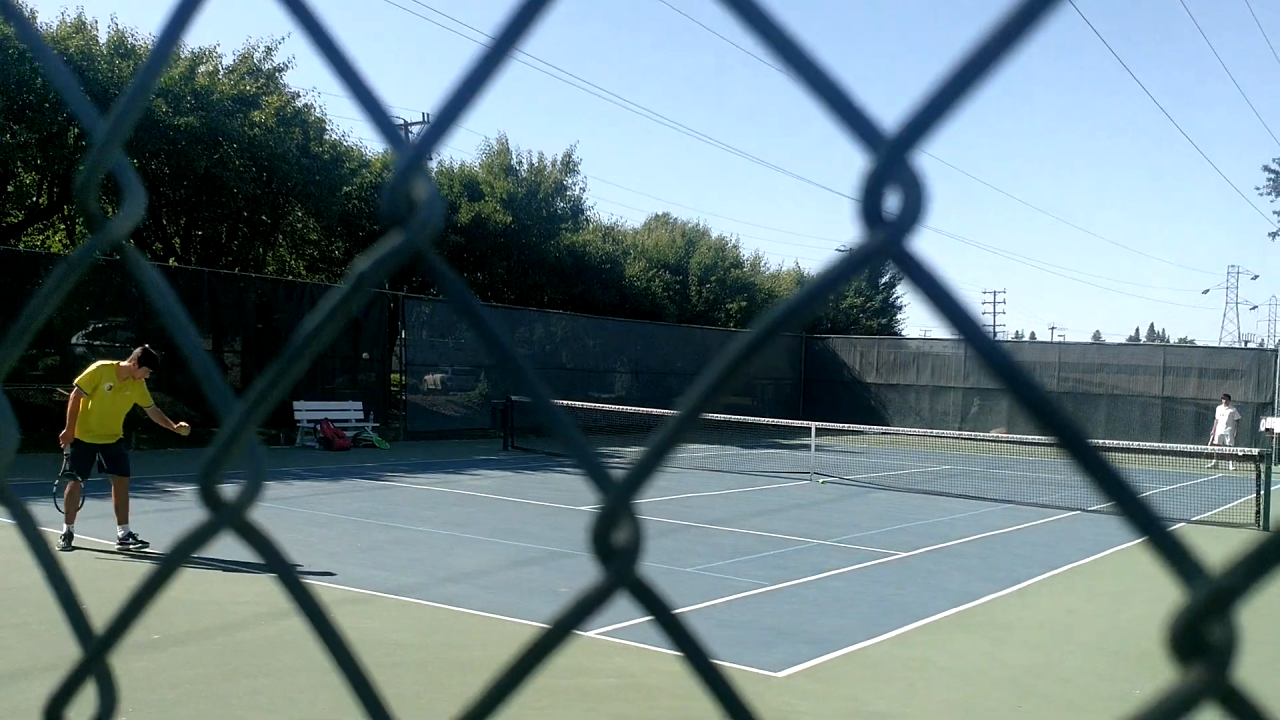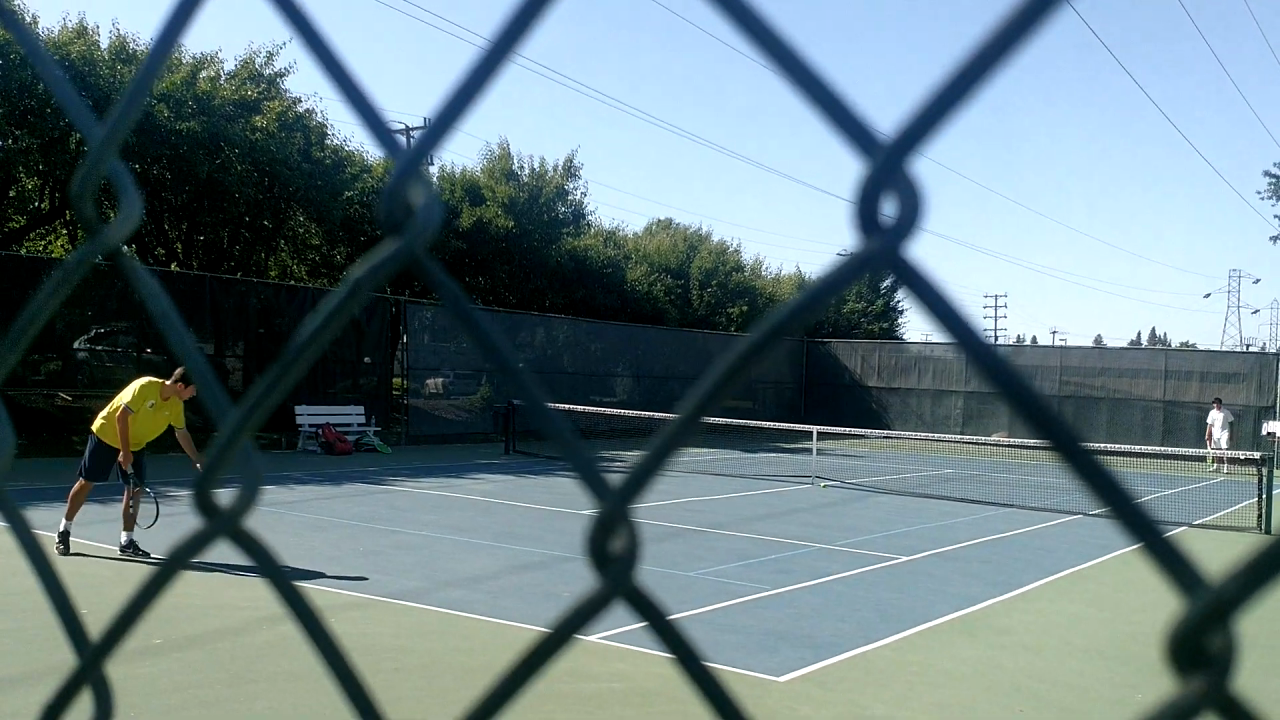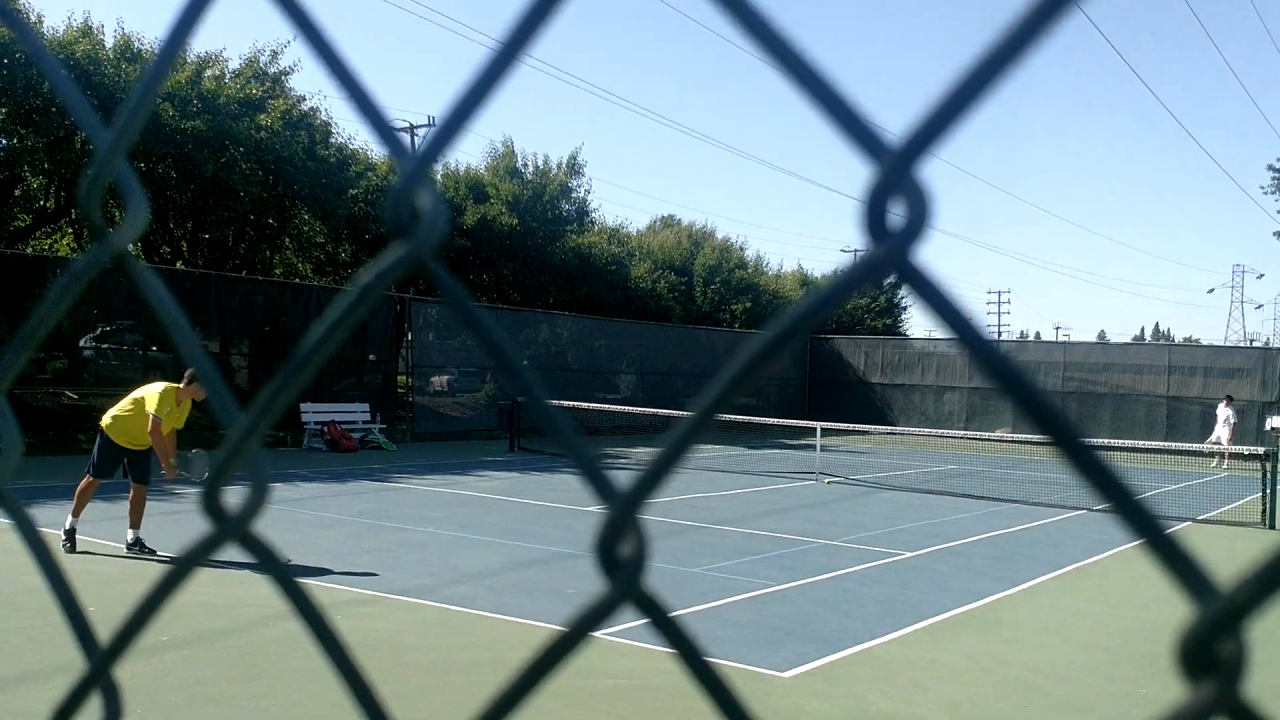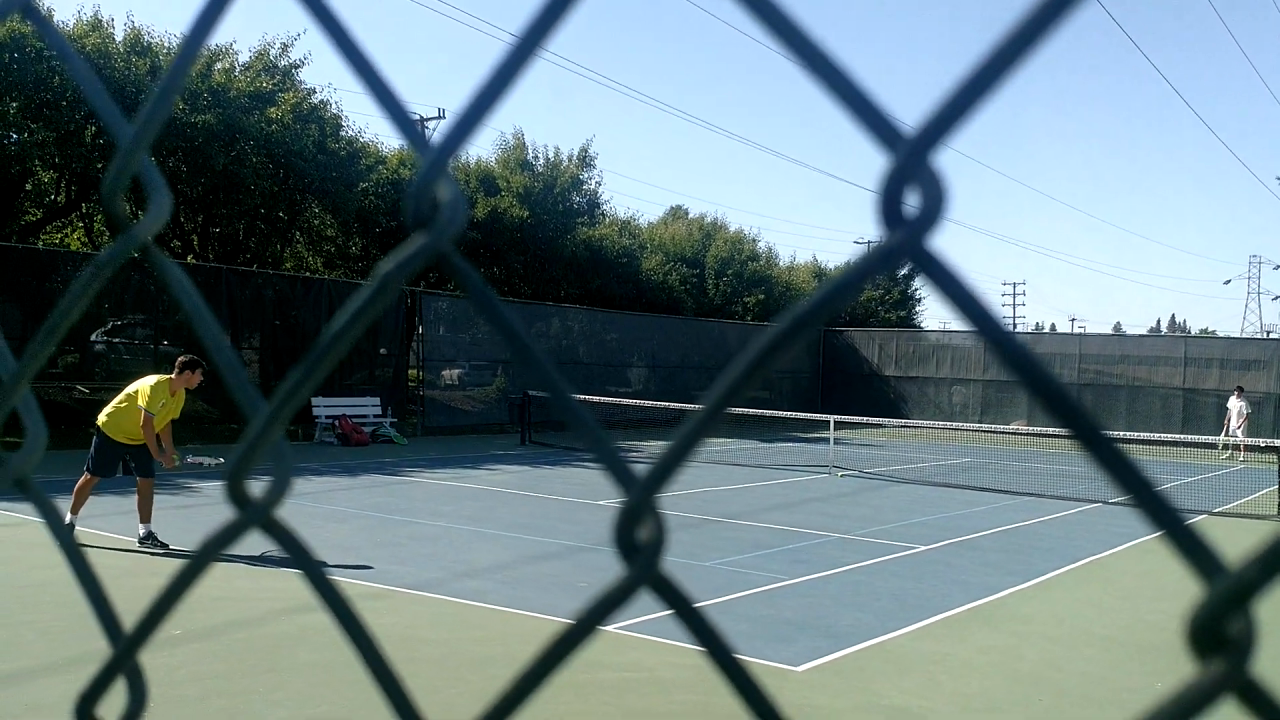
dt=0.5s
person 1, frame 1
left shoulder: (138, 385)
right shoulder: (100, 370)
left elbow: (152, 411)
right elbow: (76, 396)
left wrist: (174, 426)
right wrist: (69, 430)
left hip: (112, 438)
right hip: (82, 436)
left knee: (121, 481)
right knee: (76, 483)
left ankle: (124, 534)
right ankle: (67, 532)
person 1, frame 2
left shoulder: (176, 405)
right shoulder: (145, 386)
left elbow: (182, 433)
right elbow: (121, 416)
left wrist: (197, 460)
right wrist: (125, 451)
left hip: (135, 446)
right hip: (106, 436)
left knee: (134, 489)
right knee: (86, 483)
left ankle: (126, 541)
right ankle: (64, 530)
person 1, frame 3
left shoulder: (185, 404)
right shoulder: (161, 393)
left elbow: (170, 430)
right elbow: (154, 432)
left wrist: (172, 461)
right wrist: (166, 465)
left hip: (141, 444)
right hip: (114, 433)
left knee: (140, 487)
right knee: (93, 480)
left ankle: (133, 539)
right ankle: (70, 528)
person 1, frame 4
left shoulder: (179, 395)
right shoulder: (154, 387)
left elbow: (165, 422)
right elbow: (146, 425)
left wrist: (170, 451)
right wrist: (158, 455)
left hip: (138, 439)
right hip: (111, 431)
left knee: (147, 481)
right knee: (91, 477)
left ankle: (145, 533)
right ankle: (69, 523)
